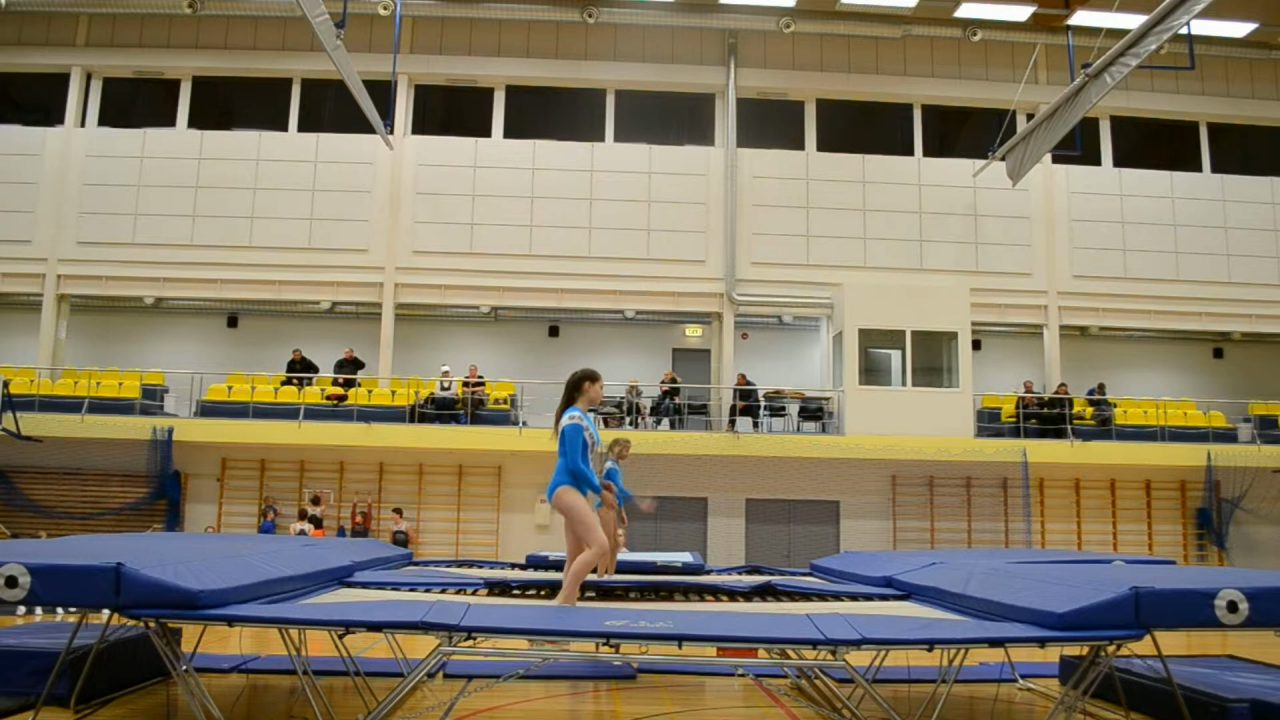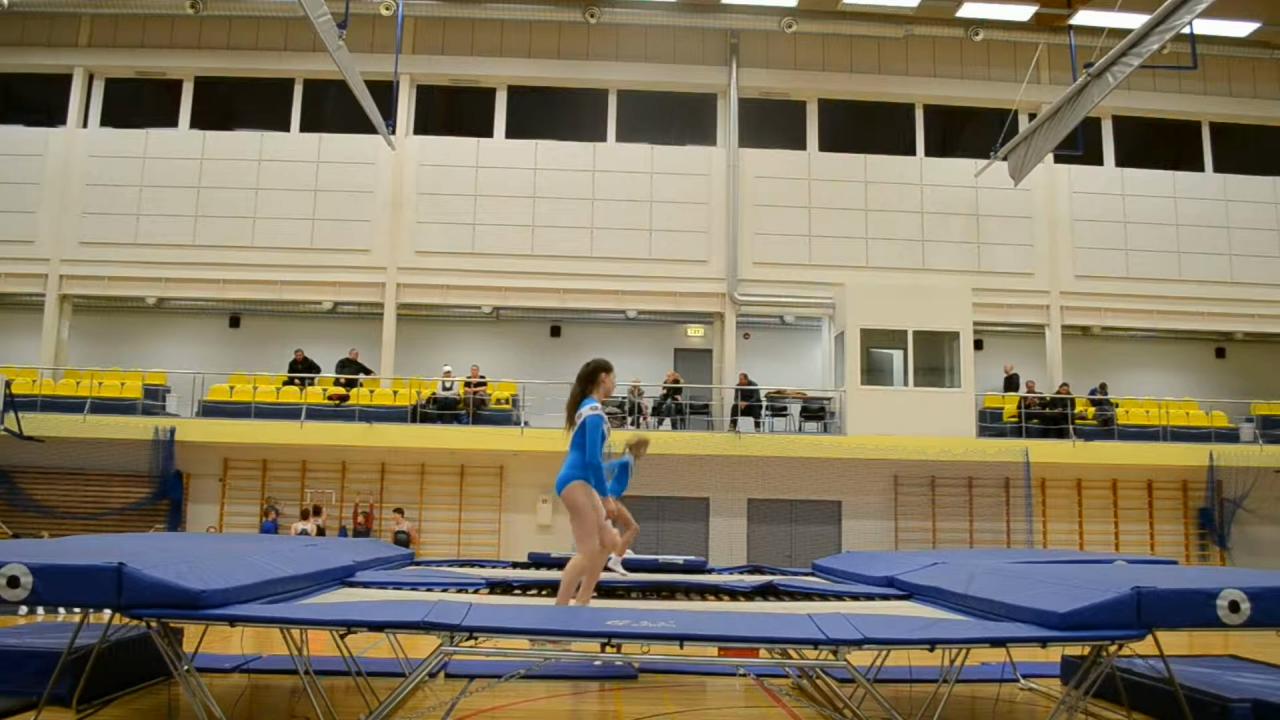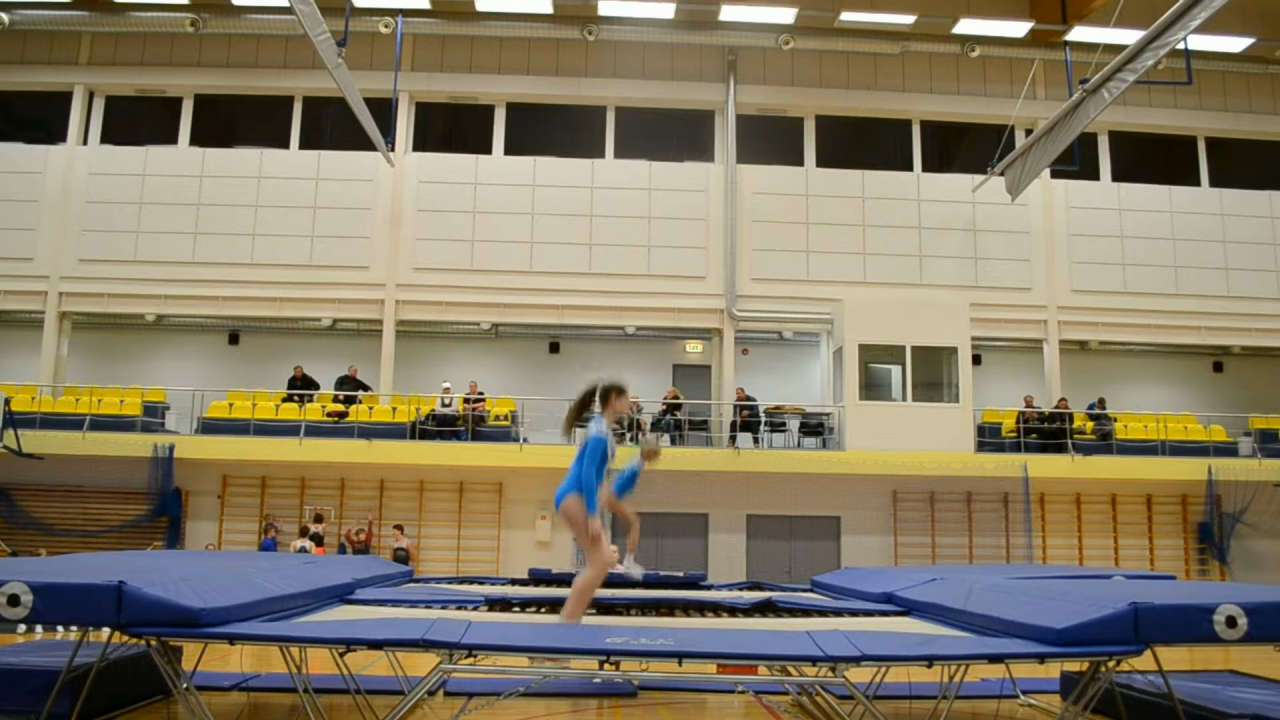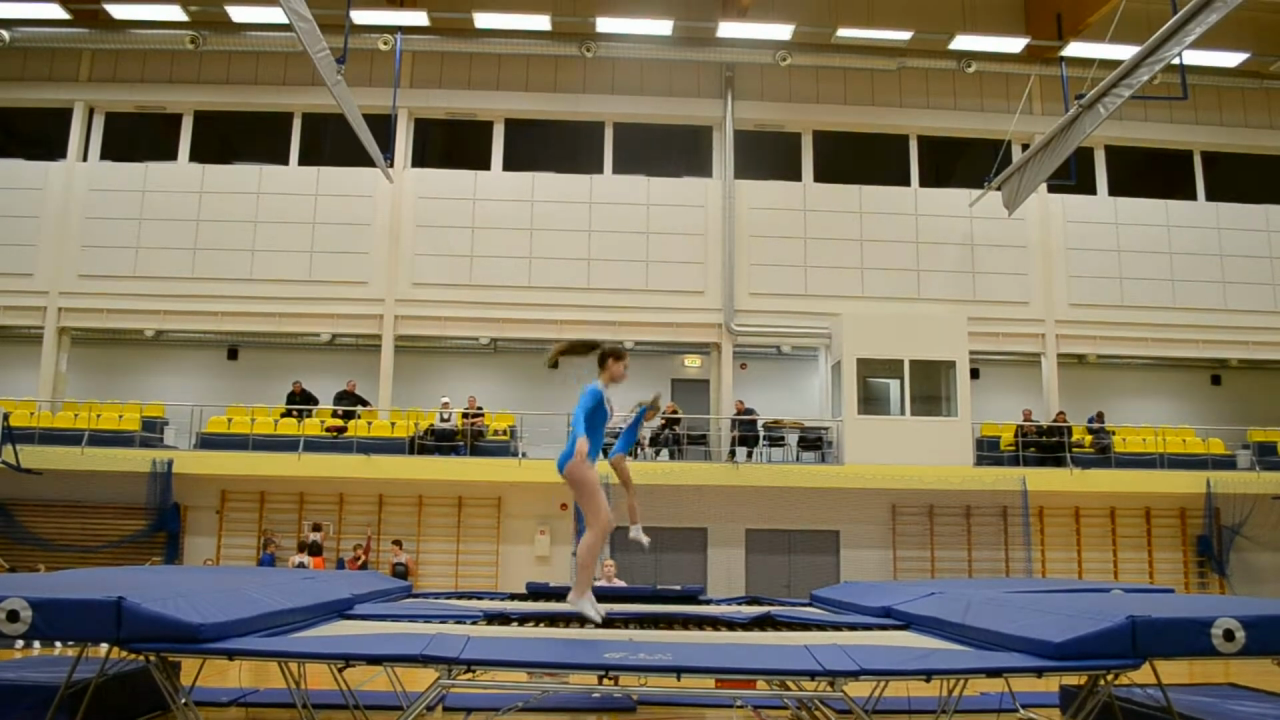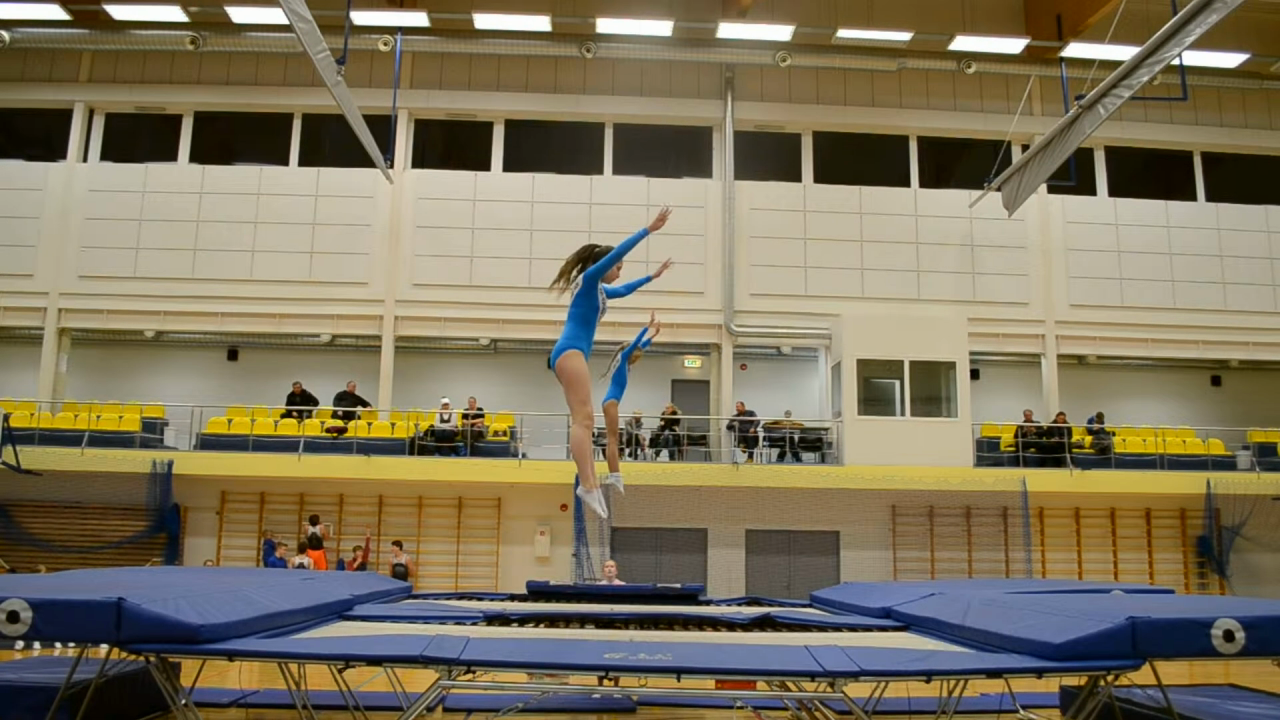
dt=1s
person 1, frame 1
left shoulder: (586, 419)
right shoulder: (573, 418)
right elbow: (574, 465)
left wrist: (599, 484)
right wrist: (600, 491)
left hip: (577, 490)
right hip: (565, 488)
left knee: (575, 560)
right knee: (600, 545)
right ankle: (562, 600)
person 1, frame 2
left shoulder: (588, 408)
right shoulder: (594, 410)
right elbow: (593, 458)
left wrist: (601, 494)
right wrist: (606, 496)
left hip: (580, 482)
right hip: (576, 482)
left knee: (609, 541)
right knee: (588, 551)
left ankle: (581, 603)
person 1, frame 3
left shoulder: (600, 428)
right shoulder: (600, 430)
right elbow: (587, 473)
right wrist: (593, 515)
left hip: (579, 496)
right hip: (573, 496)
left knee: (600, 562)
right knee: (599, 562)
left ankle: (570, 620)
right ankle: (566, 622)
person 1, frame 4
left shoulder: (599, 392)
right shoulder: (595, 390)
right elbow: (578, 414)
right wrist: (581, 439)
left hip: (580, 461)
right hip: (577, 460)
left knee: (603, 524)
right knee: (598, 525)
left ankle: (583, 590)
right ankle: (580, 592)
person 1, frame 5
left shoulder: (597, 289)
right shoulder: (588, 277)
left elbow: (624, 290)
right elbow: (617, 251)
left wrist: (652, 276)
right wrist: (649, 229)
left hip: (571, 354)
right hip: (569, 352)
left knee: (585, 421)
right knee: (582, 419)
left ankle: (590, 486)
right ankle: (587, 485)
